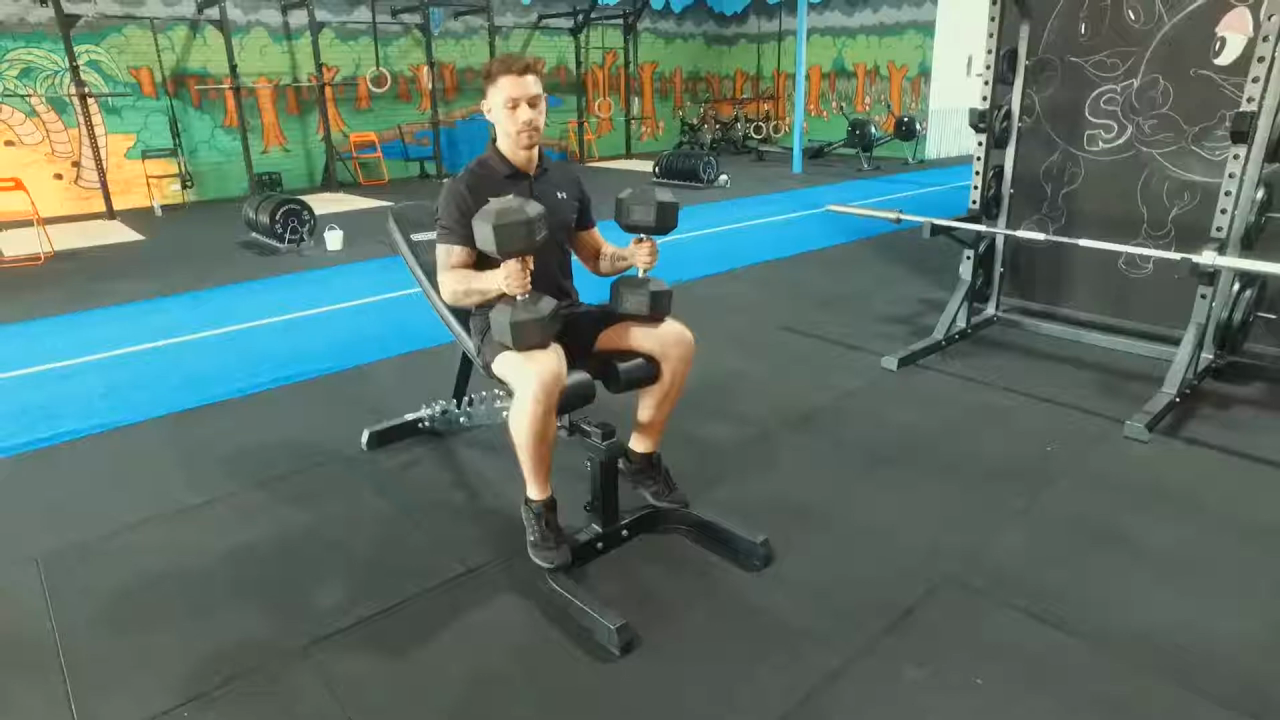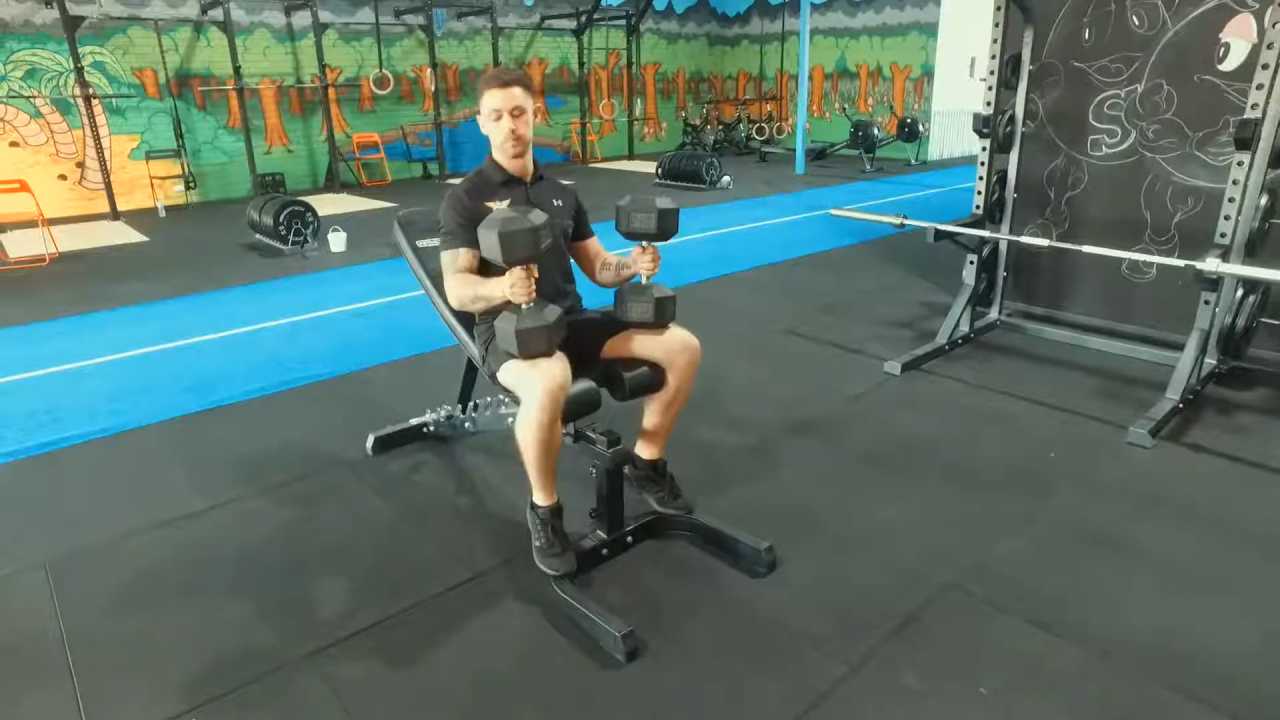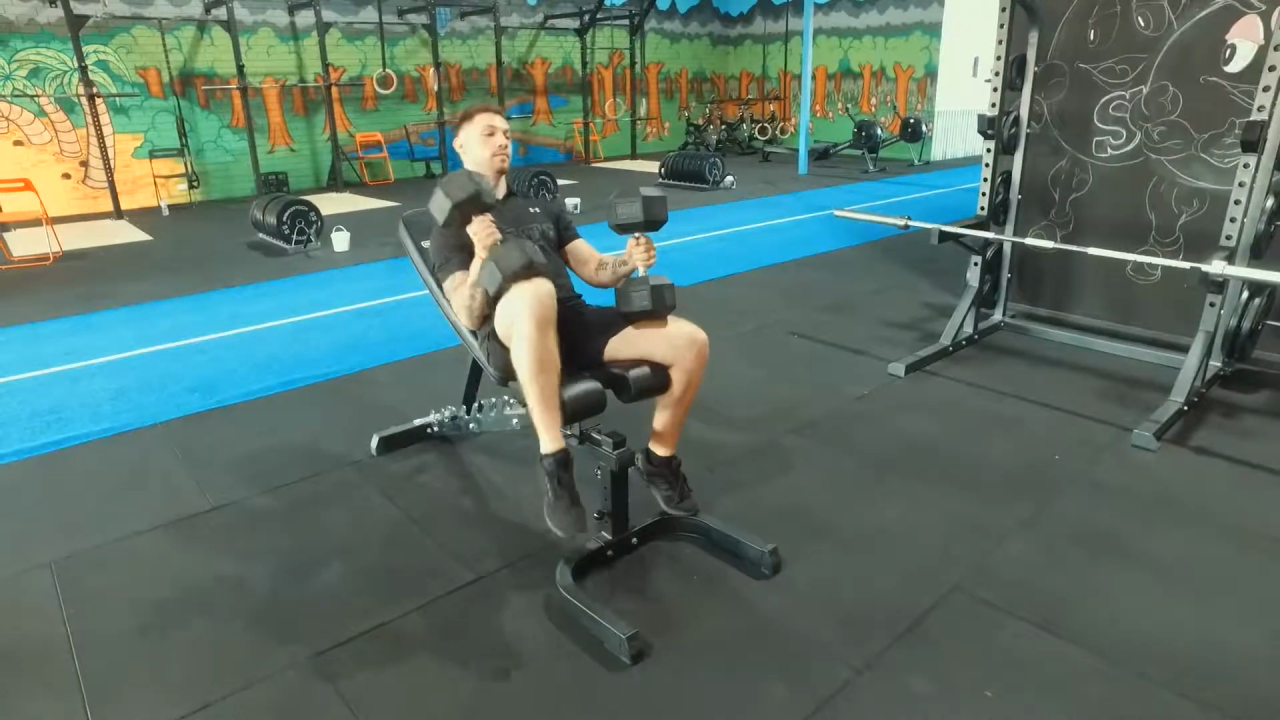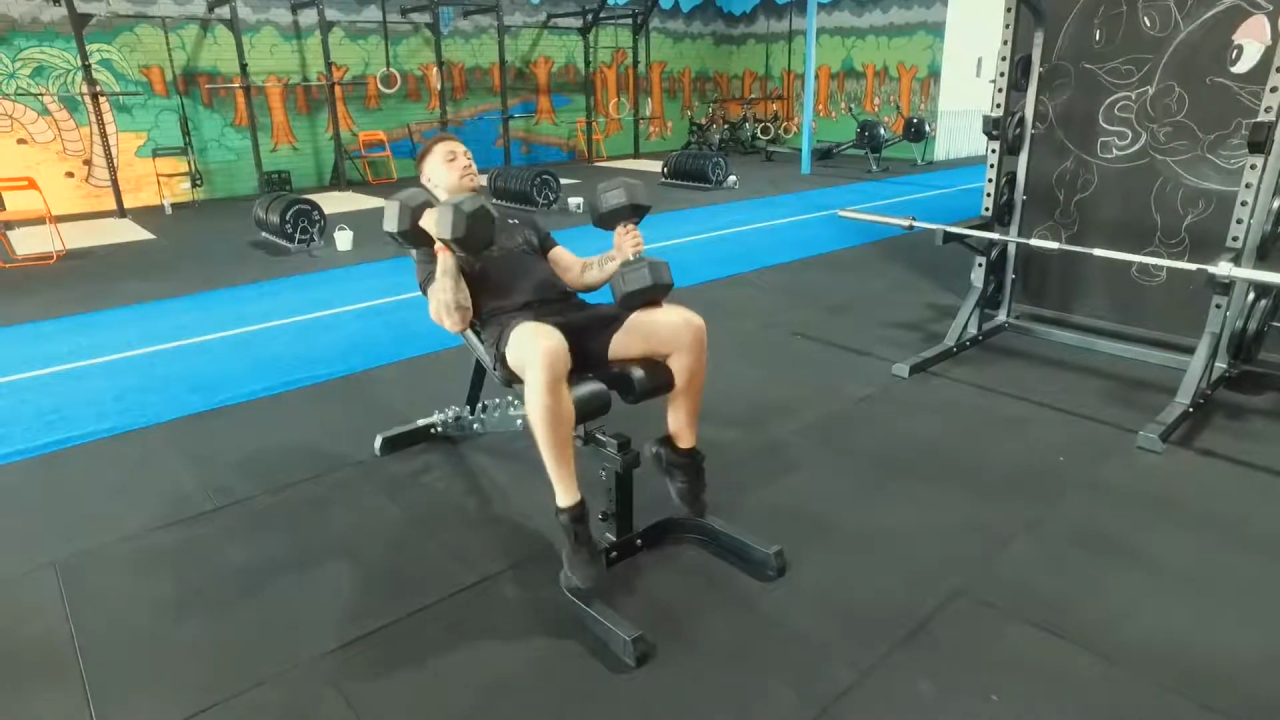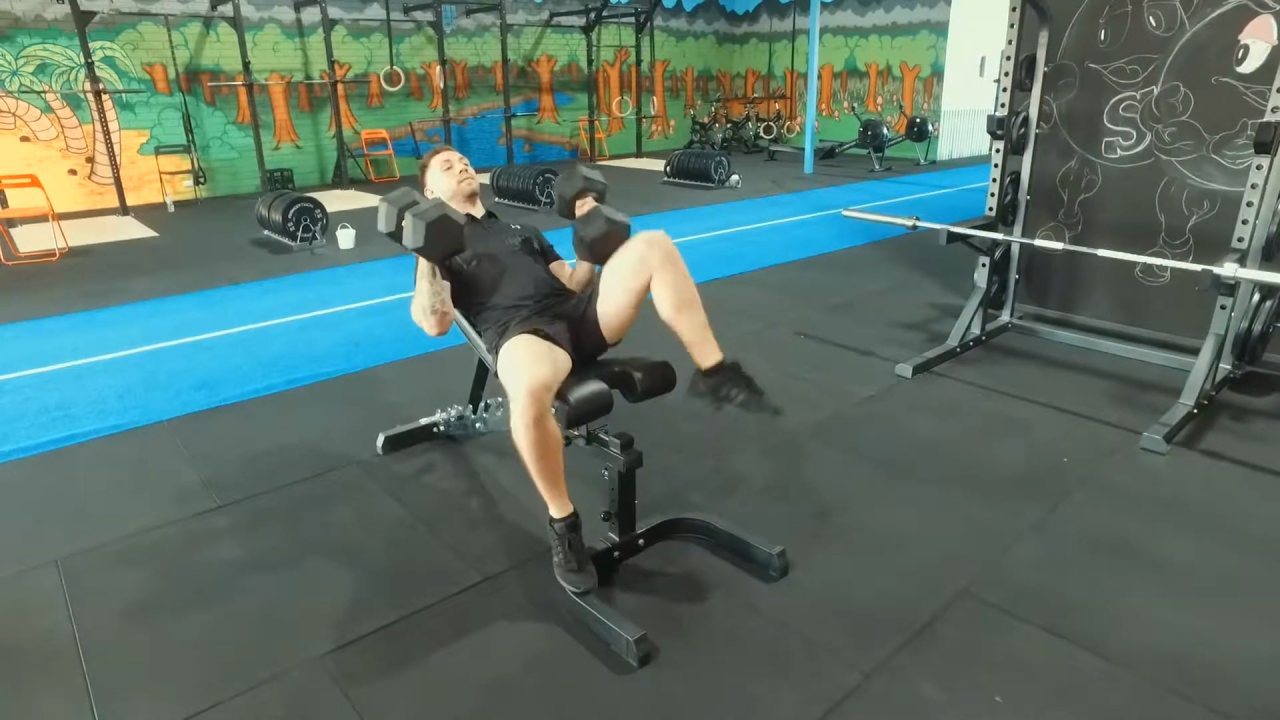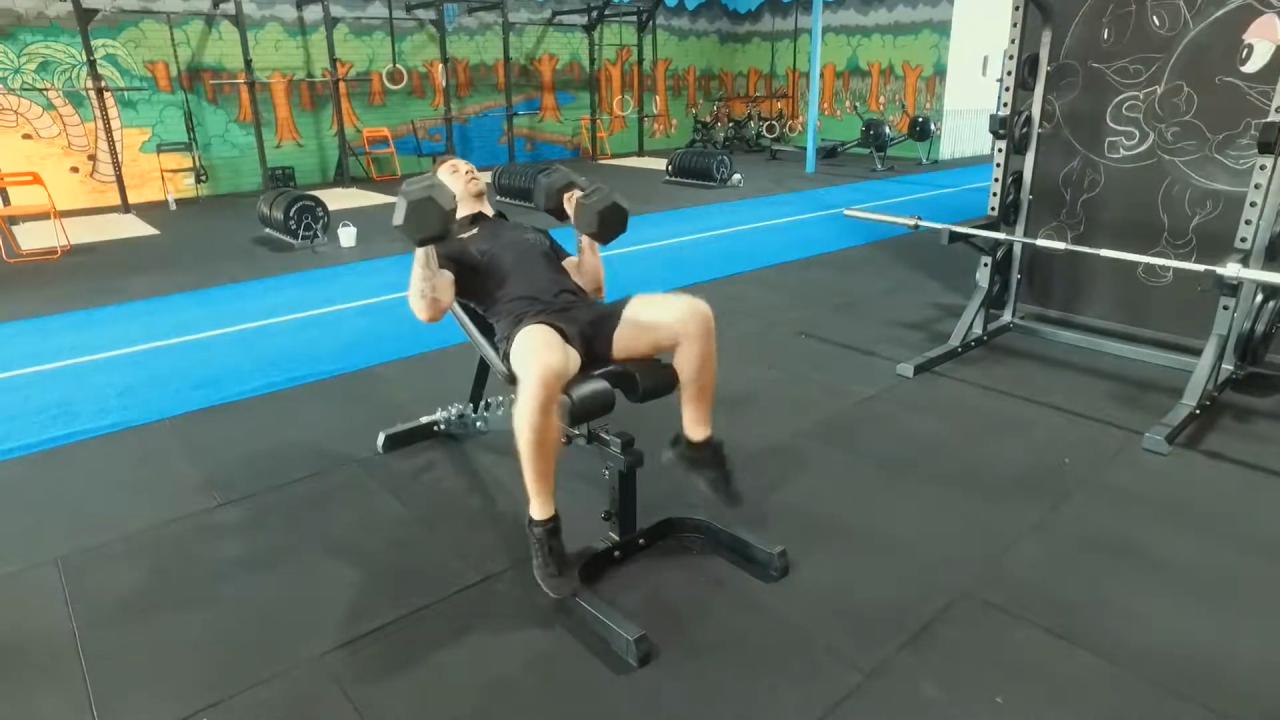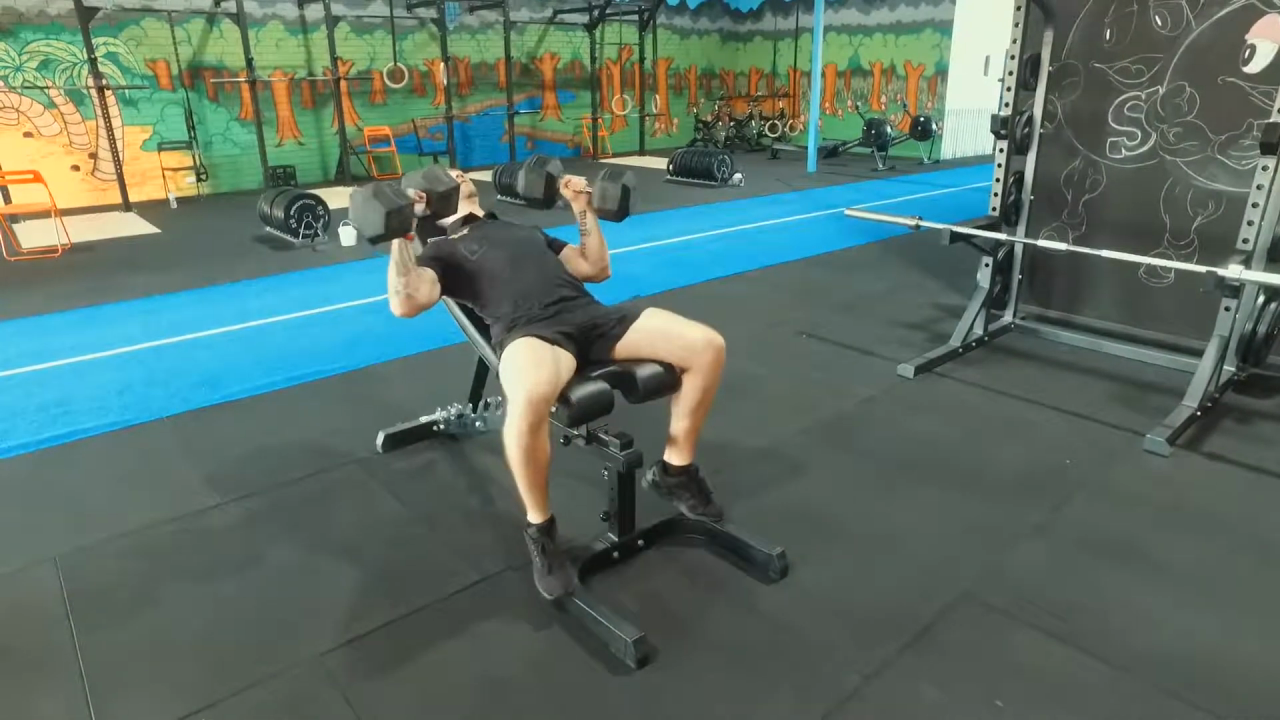
dt=0.4s
person 1, frame 1
left shoulder: (566, 180)
right shoulder: (466, 189)
left elbow: (595, 256)
right elbow: (450, 284)
left wrist: (631, 256)
right wrist: (496, 280)
left hip: (567, 314)
left knee: (676, 340)
right knee: (544, 374)
left ankle: (641, 459)
right ankle: (539, 506)
person 1, frame 2
left shoulder: (561, 192)
right shoulder: (466, 198)
left elbow: (596, 266)
right elbow: (456, 289)
left wrist: (633, 264)
right wrist: (501, 287)
left hip: (571, 320)
left knee: (683, 347)
right knee: (549, 384)
left ankle: (646, 464)
right ankle: (544, 511)
person 1, frame 3
left shoulder: (543, 207)
right shoulder: (453, 226)
left elbow: (594, 269)
right elbow: (469, 314)
left wrist: (630, 260)
right wrist: (481, 254)
left hip: (576, 319)
right hip: (512, 326)
left knee: (691, 342)
right knee: (534, 294)
left ankle: (658, 459)
right ankle: (554, 463)
person 1, frame 4
left shoulder: (519, 221)
right shoulder: (435, 249)
left elbow: (576, 274)
right elbow: (455, 320)
left wrist: (618, 255)
right wrist: (443, 250)
left hip: (576, 318)
right hip: (519, 336)
left knee: (688, 329)
right knee: (546, 351)
left ankle: (679, 453)
right ankle: (571, 513)
person 1, frame 5
left shoulder: (522, 231)
left elbow: (573, 284)
right elbow: (435, 323)
right wrist: (425, 253)
left hip: (578, 316)
right hip: (521, 333)
left knee: (652, 245)
right knee: (531, 389)
left ankle: (715, 375)
right ankle: (563, 524)
person 1, frame 6
left shoulder: (534, 232)
right shoulder: (449, 246)
left elbow: (592, 286)
right elbow: (428, 308)
left wrist: (582, 228)
left hip: (591, 317)
right hip: (533, 327)
left knee: (694, 316)
right knee: (543, 374)
left ankle: (696, 442)
right ankle: (542, 523)
person 1, frame 7
left shoulder: (526, 231)
right shoulder: (442, 251)
left elbow: (597, 269)
right elbow: (405, 303)
left wrist: (582, 209)
right wrist: (403, 230)
left hip: (590, 315)
right hip: (529, 332)
left knee: (708, 347)
right knee: (529, 398)
left ankle: (674, 470)
right ankle: (539, 527)
